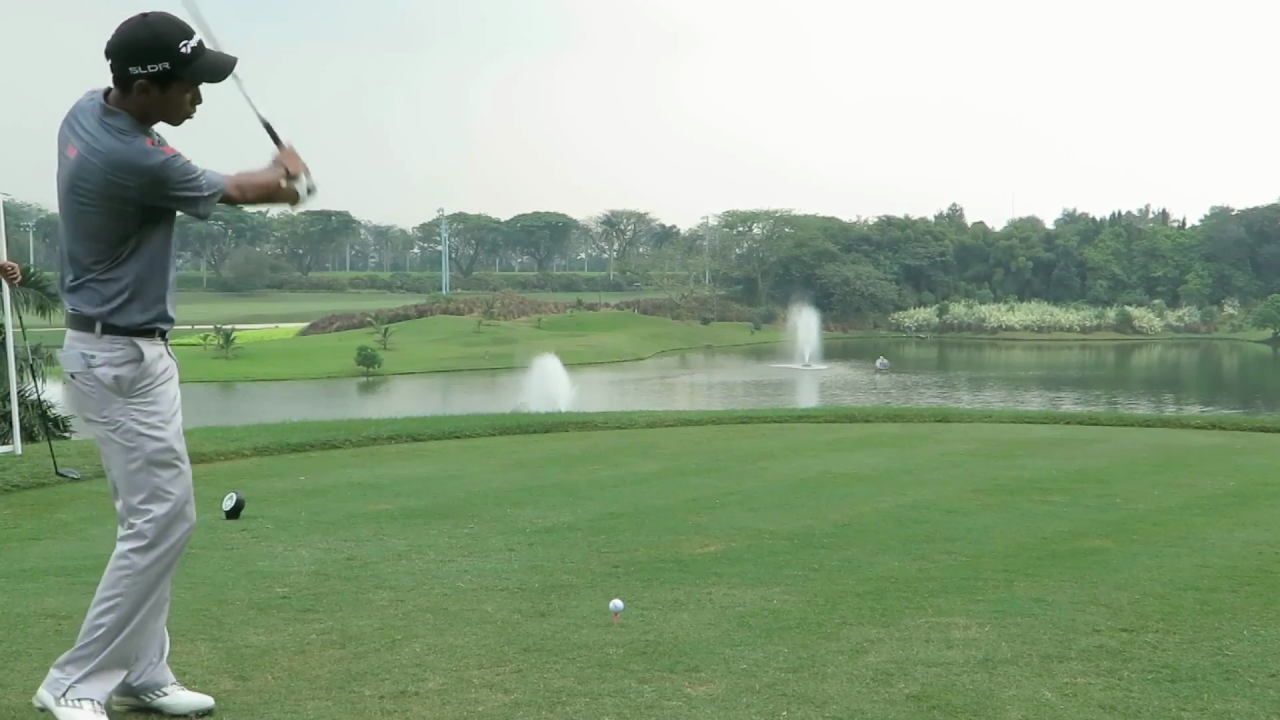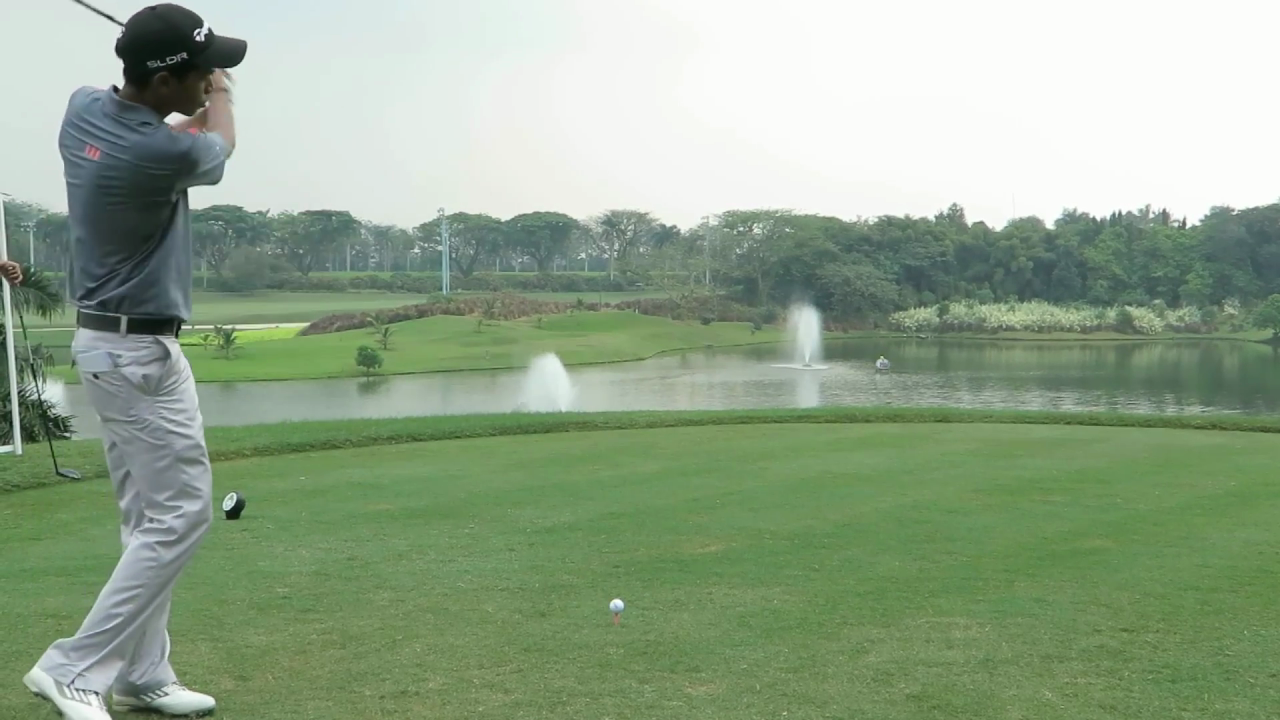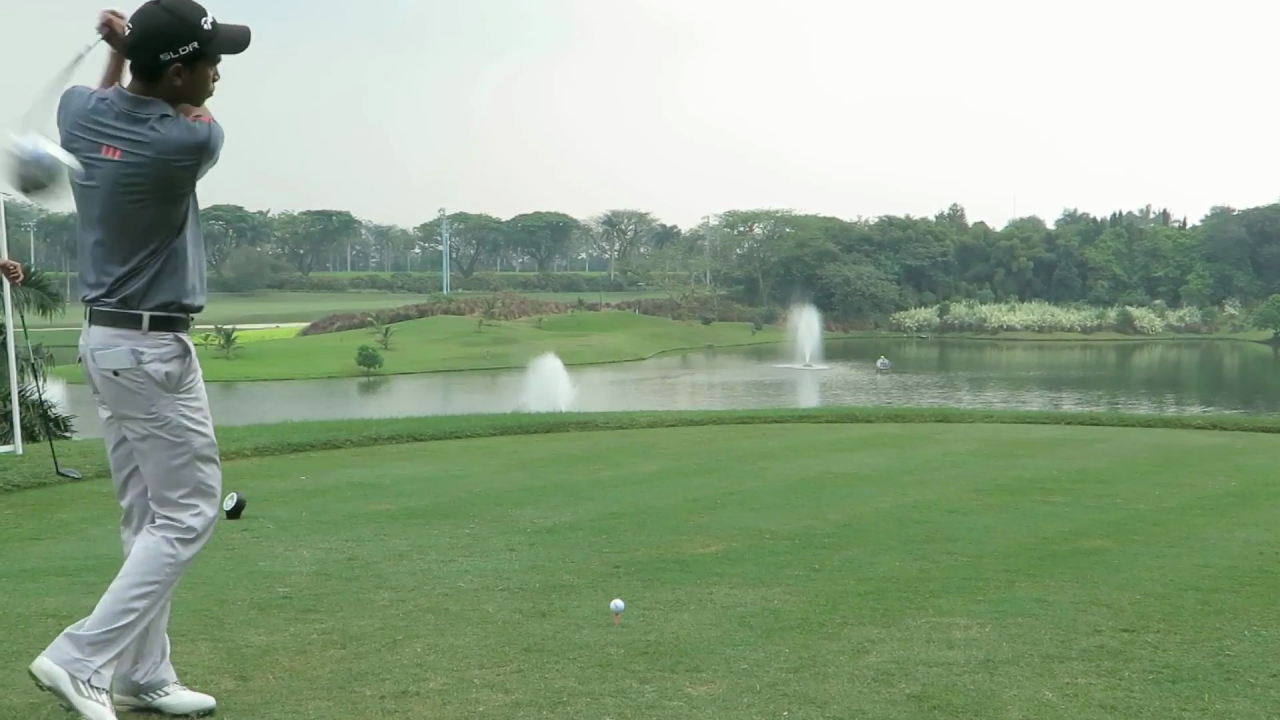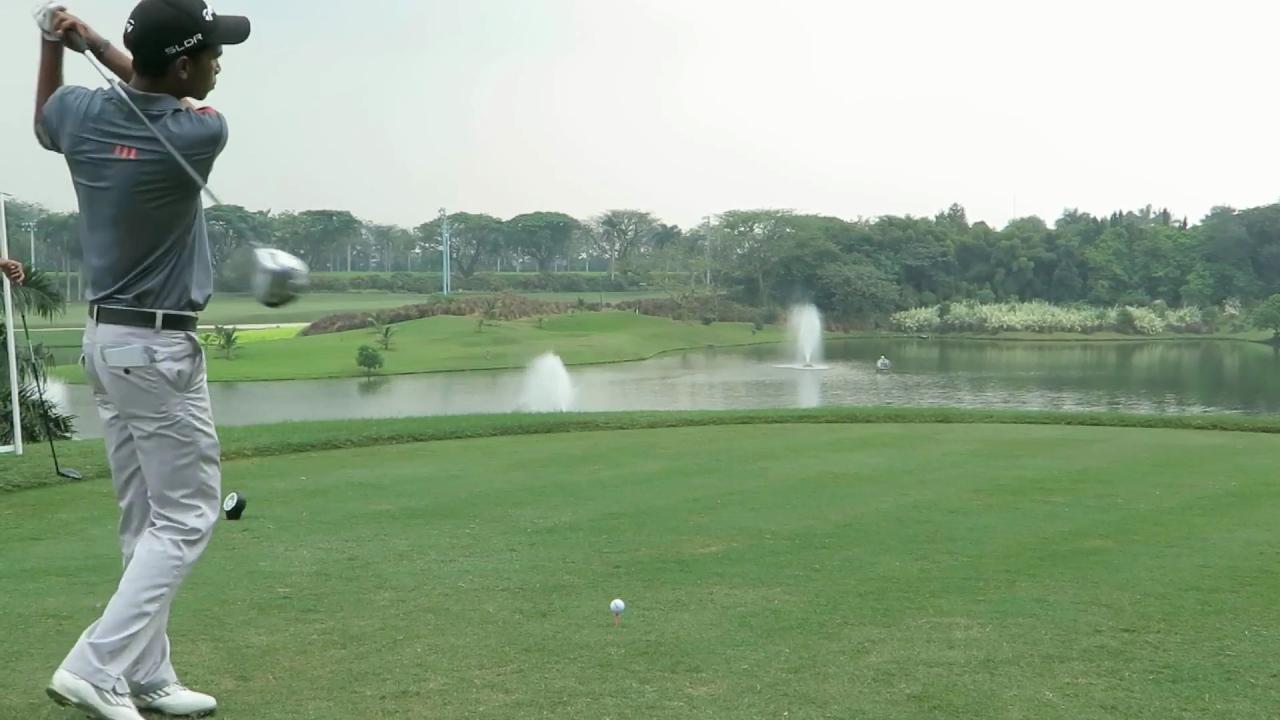
dt=0.1s
person 1, frame 1
left shoulder: (91, 111)
right shoulder: (129, 161)
right elbow: (227, 191)
left wrist: (266, 177)
right wrist: (284, 173)
left hip: (134, 349)
right hip: (119, 359)
left knee: (156, 515)
right knee: (163, 518)
person 1, frame 2
left shoulder: (84, 107)
right shoulder: (166, 152)
right elbow: (218, 141)
left wrist: (201, 90)
right wrist: (222, 98)
left hip: (107, 342)
right hip: (138, 353)
left knee: (149, 518)
right knee: (179, 516)
person 1, frame 3
left shoulder: (79, 109)
right shoulder: (183, 142)
left hip: (112, 340)
right hip: (153, 350)
left knee: (150, 516)
right knee: (189, 513)
right ankle: (80, 657)
person 1, frame 4
left shoulder: (76, 110)
right shoulder: (202, 133)
left elbow: (40, 124)
left hip: (105, 338)
right hip: (159, 348)
left knee: (146, 520)
right knee: (184, 521)
